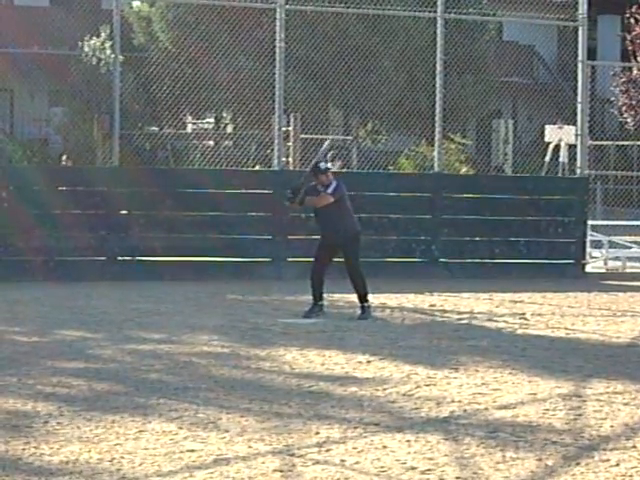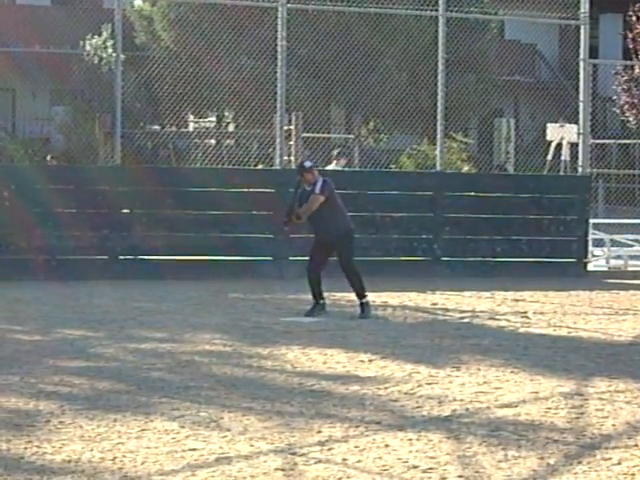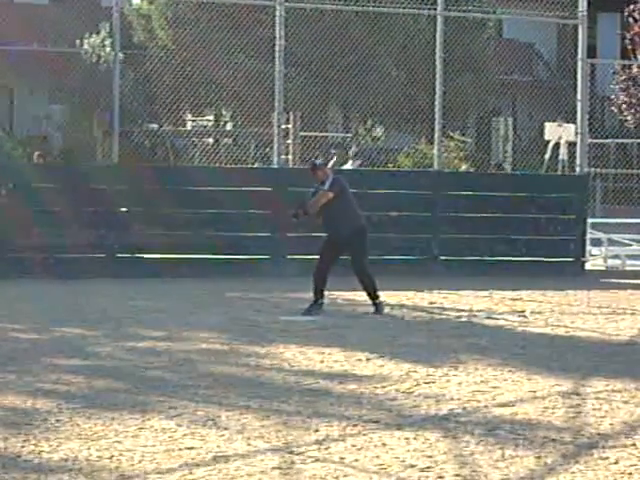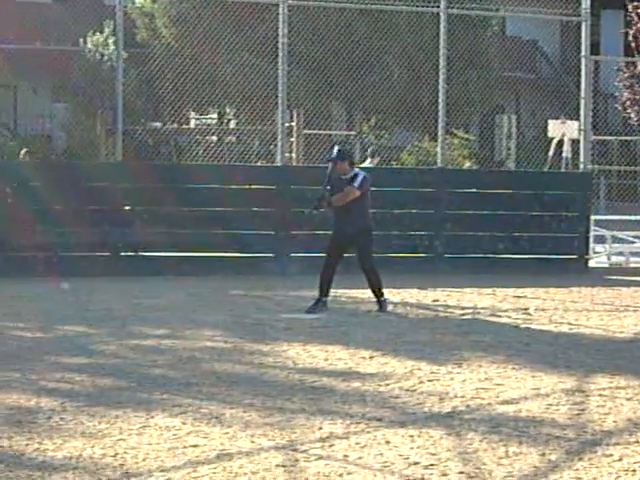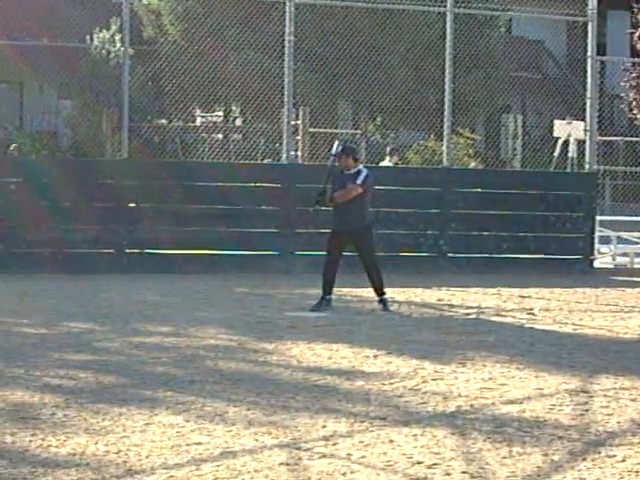
dt=0.5s
person 1, frame 1
left shoulder: (337, 186)
right shoulder: (311, 188)
left elbow: (319, 202)
right elbow: (298, 204)
left wrist: (301, 199)
right wrist: (294, 197)
left hip: (349, 235)
right hip: (328, 237)
left knee: (353, 269)
right knee: (317, 269)
left ankle: (365, 306)
right ankle: (317, 305)
person 1, frame 2
left shoulder: (324, 183)
right shoulder: (302, 194)
left elbow: (312, 205)
right elbow: (301, 216)
left wrist: (297, 215)
right wrist: (294, 217)
left hip: (343, 233)
right hip: (322, 237)
left knee: (348, 266)
right knee: (312, 269)
left ankle: (364, 302)
right ankle: (319, 303)
person 1, frame 3
left shoulder: (336, 181)
right shoulder: (317, 191)
left elbow: (322, 199)
right elbow: (315, 211)
left wrist: (303, 211)
right wrist: (304, 211)
left hip: (355, 232)
right hip: (335, 235)
left knee: (360, 268)
right knee: (321, 267)
left ankle: (376, 301)
right ankle: (318, 302)
person 1, frame 4
left shoulder: (362, 178)
right shoulder: (334, 179)
left elbow: (347, 196)
right elbow: (332, 201)
left wrist: (328, 202)
right wrist: (326, 201)
left hip: (361, 230)
right hip: (341, 230)
left knee: (367, 265)
right knee: (329, 264)
left ankle: (381, 299)
right ankle: (322, 300)
person 1, frame 5
left shoulder: (364, 175)
right shoulder: (337, 176)
left elbow: (349, 193)
right elbow: (331, 197)
left wrist: (331, 197)
right wrist: (328, 197)
left hip: (361, 227)
right hip: (339, 227)
left knee: (370, 262)
right knee: (330, 261)
left ankle: (382, 297)
right ankle: (326, 298)
